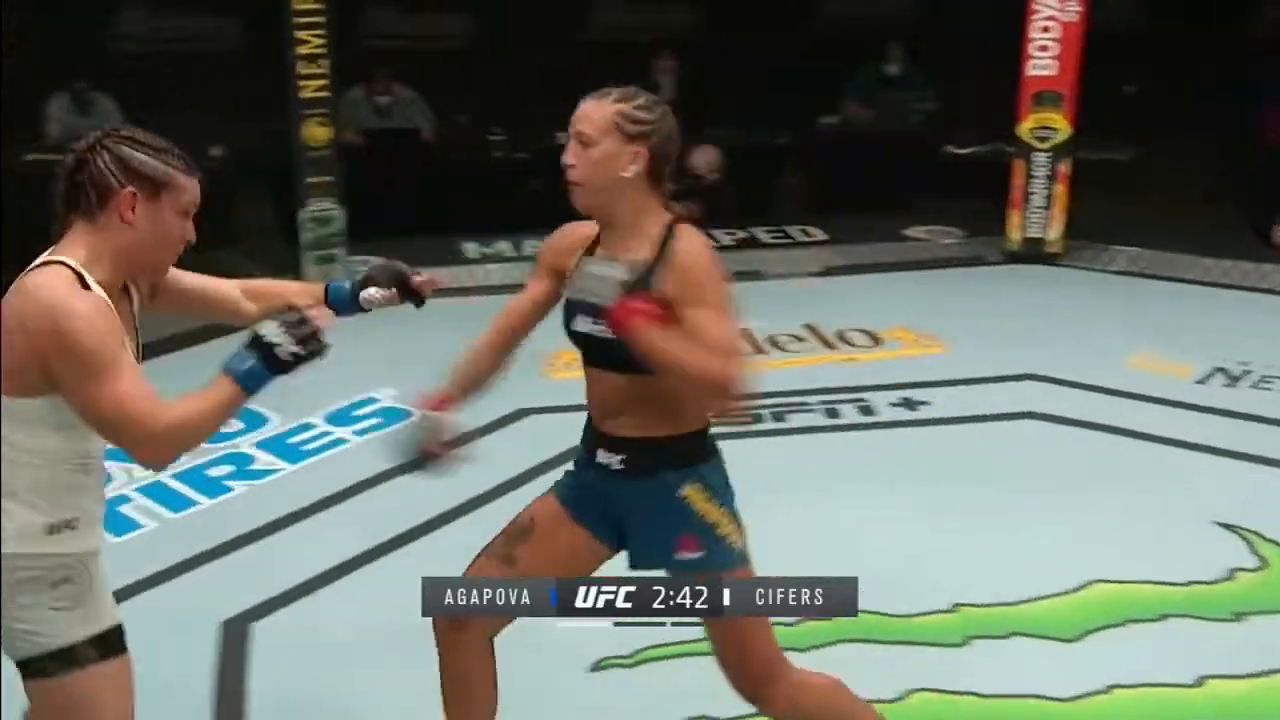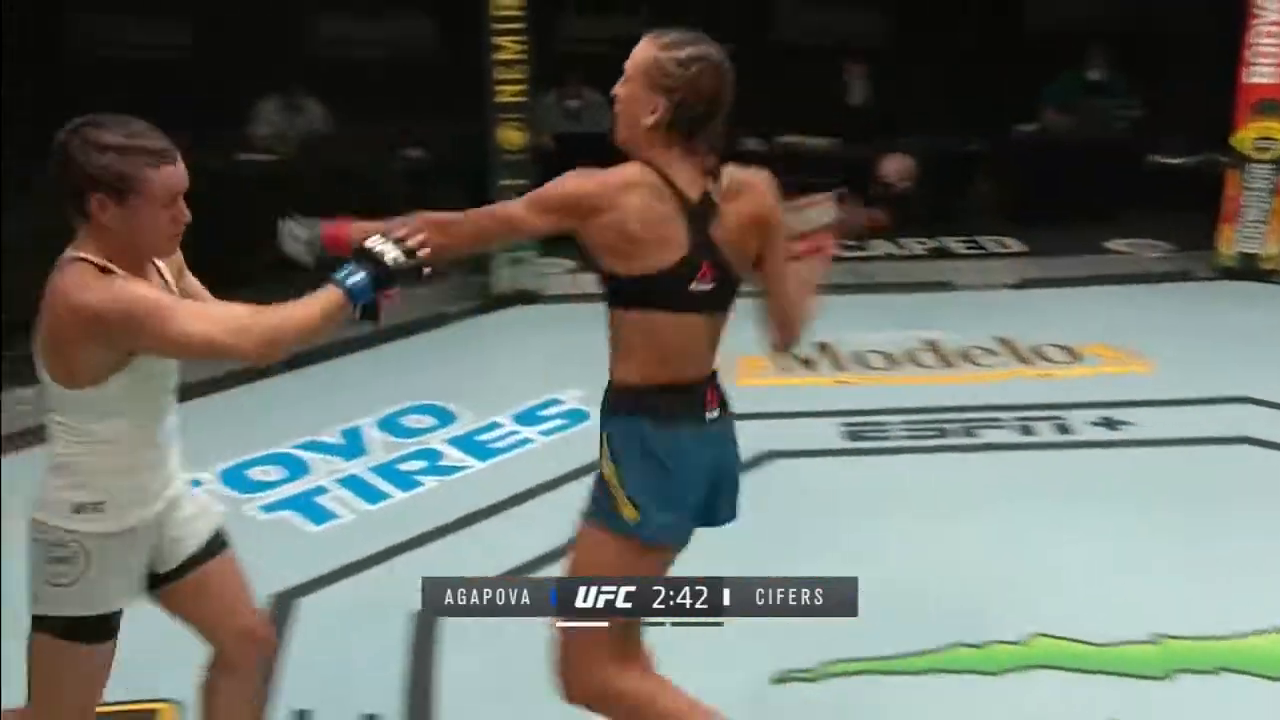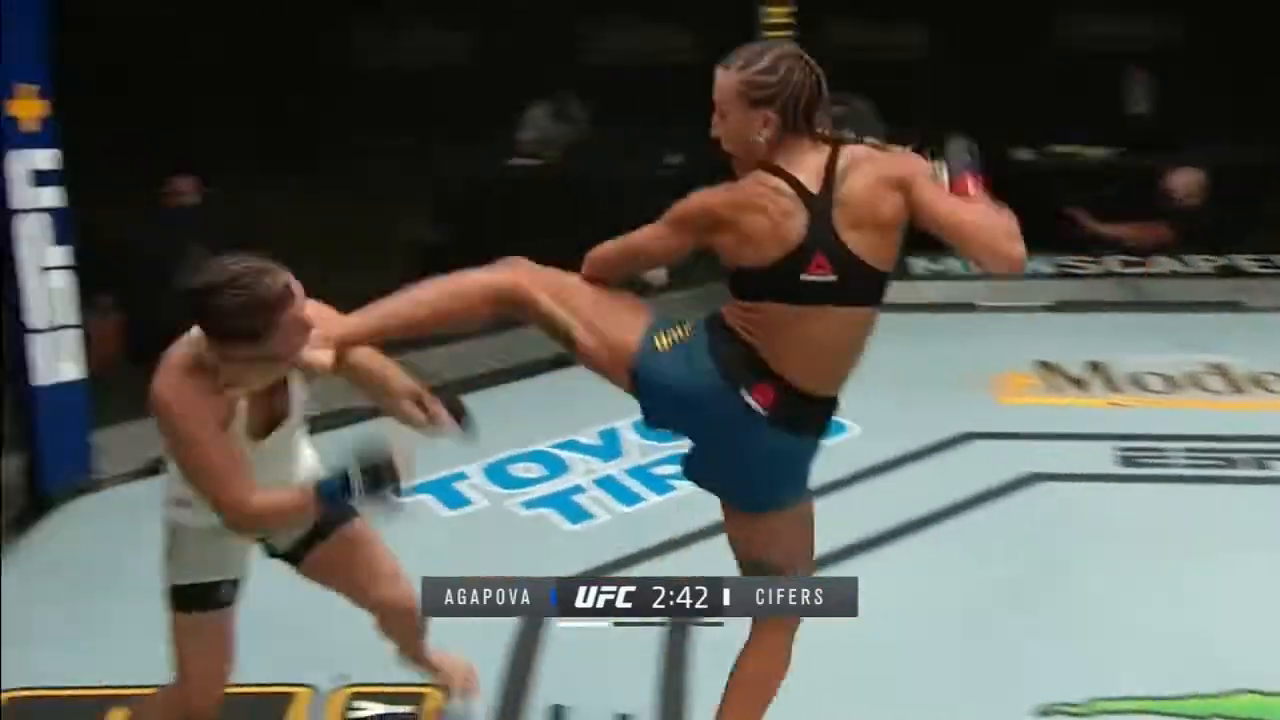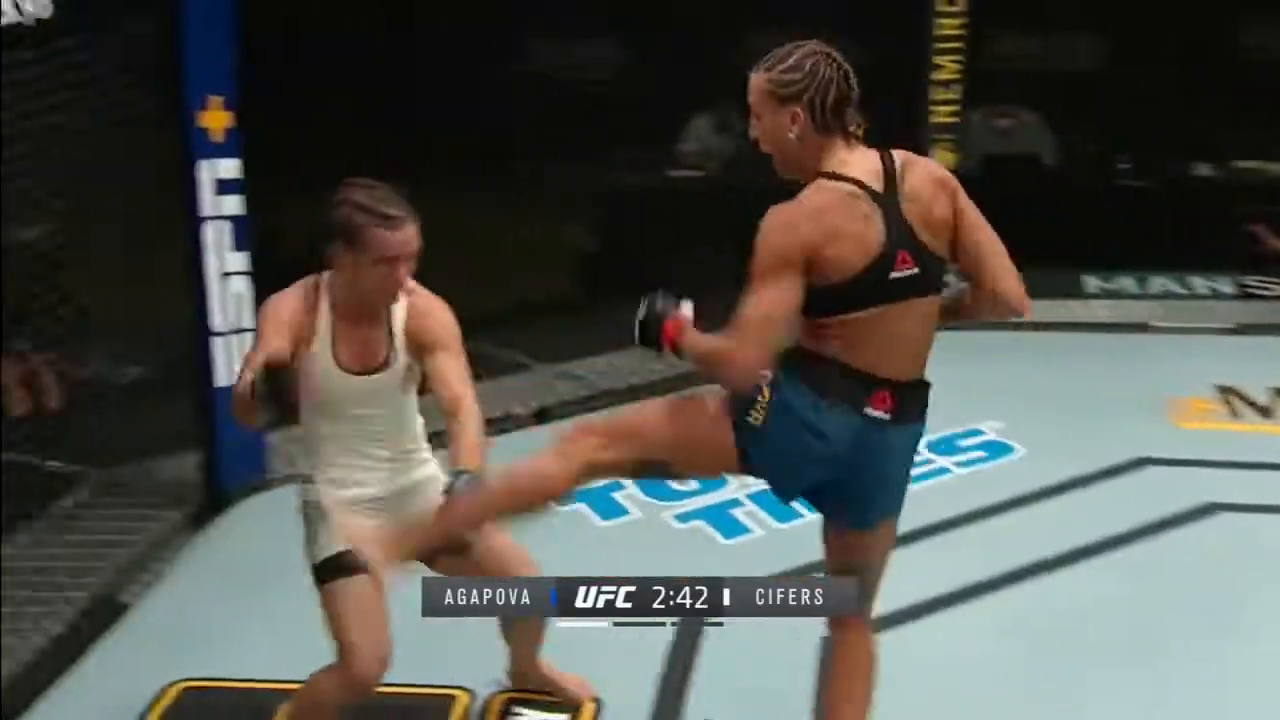
dt=0.2s
person 1, frame 1
left shoulder: (687, 258)
right shoulder: (570, 246)
left elbow: (721, 387)
right elbow: (498, 342)
left wrist: (627, 313)
right wrist: (439, 403)
left hip: (677, 485)
right hip: (598, 476)
right knee: (461, 617)
person 1, frame 2
left shoulder: (603, 194)
right shoulder: (753, 193)
left elbow: (458, 233)
right elbow: (788, 331)
left wrist: (338, 237)
right wrist: (812, 251)
left hip: (647, 445)
right hip: (699, 435)
right knee: (607, 640)
person 1, frame 3
left shoulder: (737, 206)
right shoulder: (890, 172)
left elbow: (598, 268)
right elbow: (1005, 256)
right wrist: (973, 196)
left hip: (694, 372)
right hip: (777, 443)
left knee: (522, 280)
right knee: (779, 615)
left ankle: (336, 332)
person 1, frame 4
left shoulder: (796, 223)
right shoulder: (928, 176)
left elbow: (741, 367)
right elbow: (1010, 300)
left wrist: (674, 329)
left hip: (799, 411)
right hip: (886, 437)
left knee: (594, 444)
right knee: (852, 619)
left ankle: (405, 539)
person 2, frame 1
left shoulder: (121, 276)
right shoulder: (62, 307)
left elbow: (244, 301)
right elbow: (154, 443)
left wrist: (349, 294)
right wrist: (255, 367)
left hip: (49, 538)
person 2, frame 2
left shoulder: (153, 256)
right shoulder: (92, 299)
left elbow: (223, 320)
right elbow: (255, 341)
right wrist: (357, 279)
left hip: (164, 505)
right hip: (89, 529)
left knee: (250, 641)
person 2, frame 3
left shoulder: (301, 322)
right shoulder: (182, 392)
left elbow: (372, 371)
right elbow: (243, 512)
left wrist: (422, 405)
right wrist: (336, 489)
left hip: (309, 498)
right hip: (212, 528)
left knee: (398, 601)
left ankle: (414, 651)
person 2, frame 4
left shoulder: (426, 313)
right shoulder: (291, 310)
left elbow: (462, 409)
right elbow: (250, 410)
right wrist: (254, 387)
left hip: (419, 486)
right hip: (339, 502)
right knee: (361, 667)
left ankle: (526, 670)
